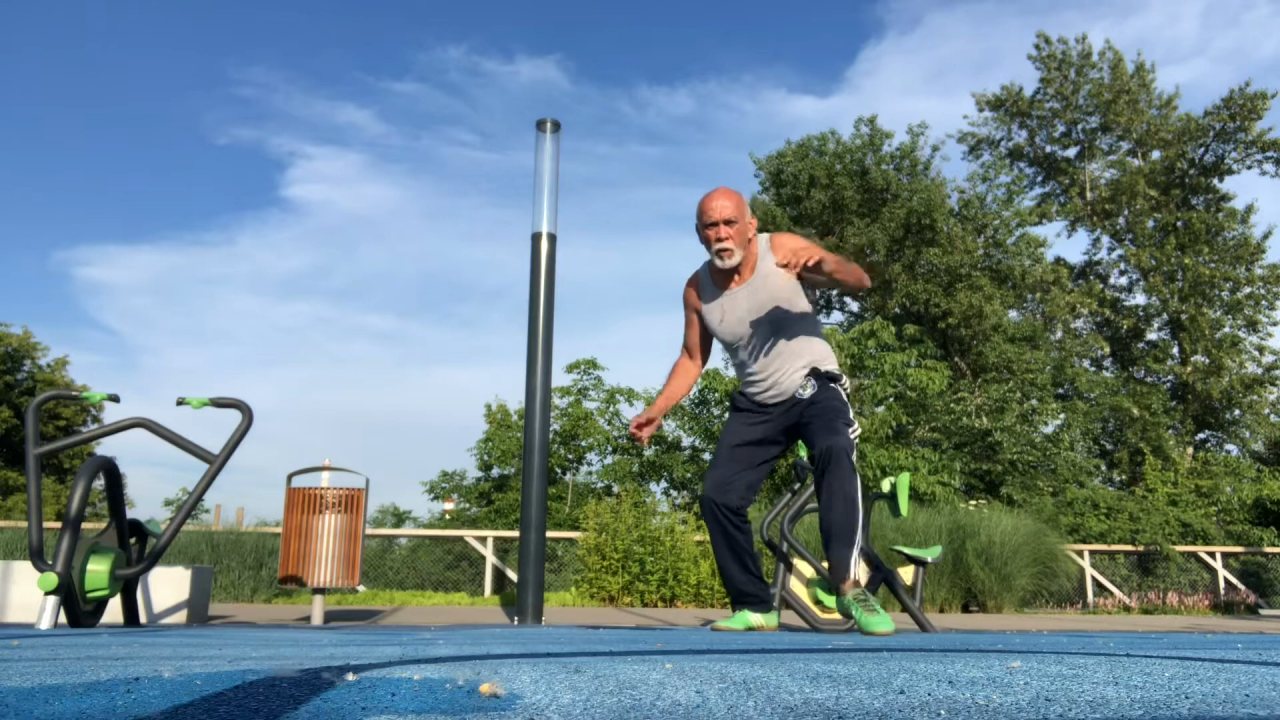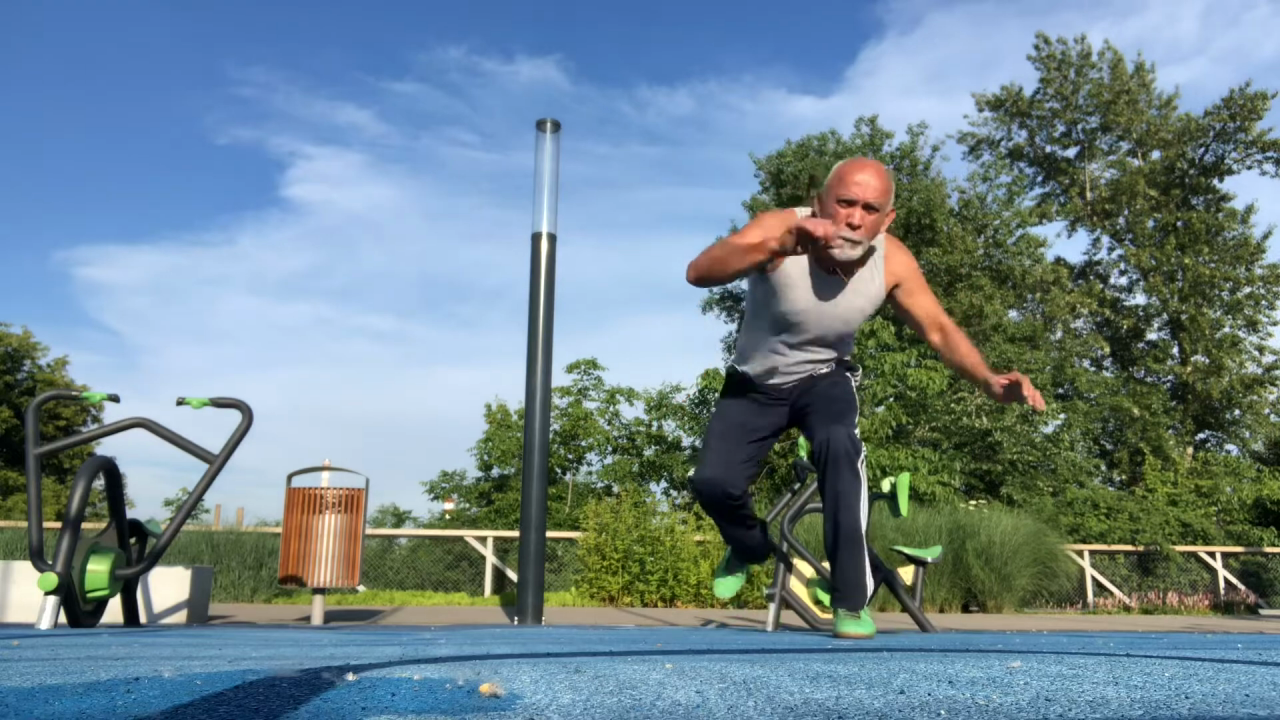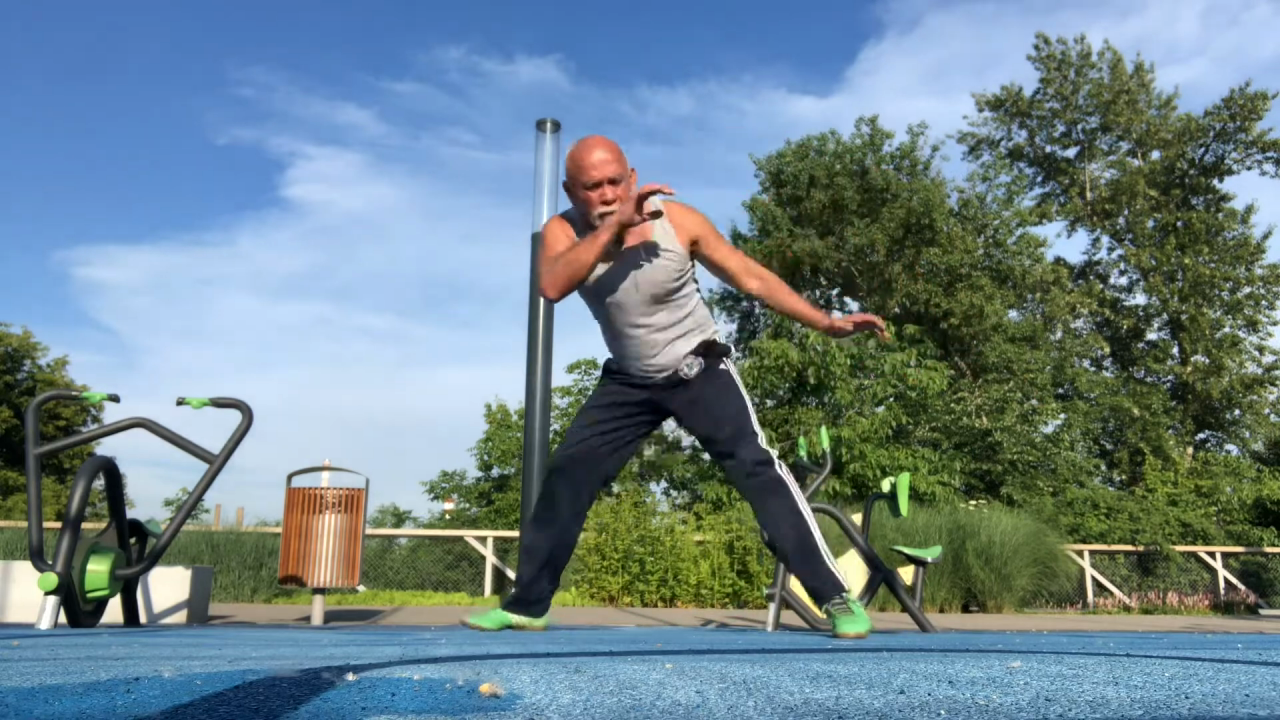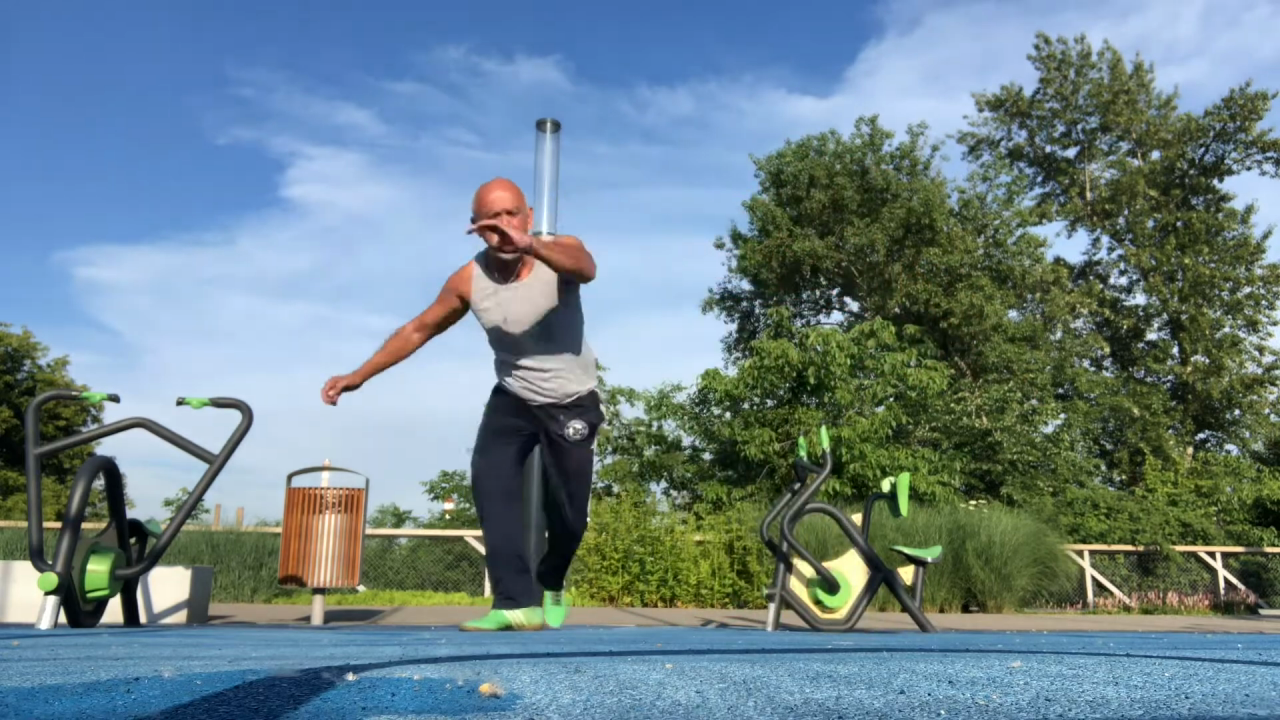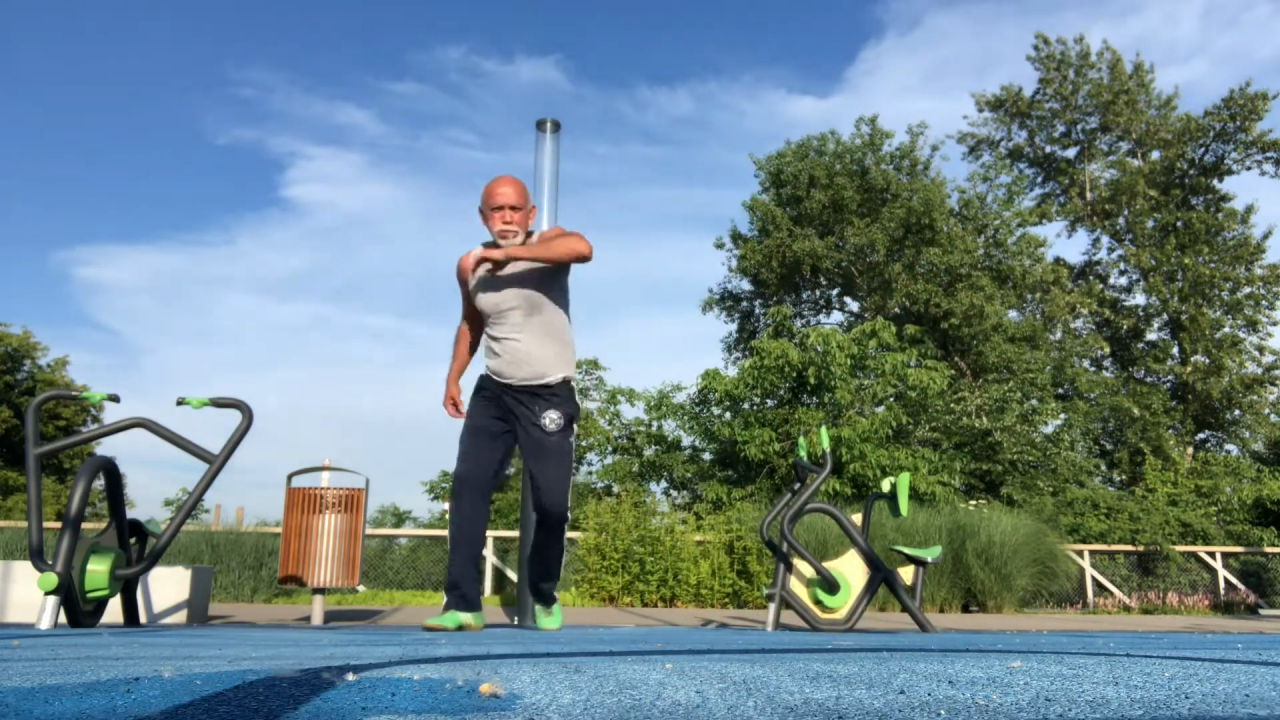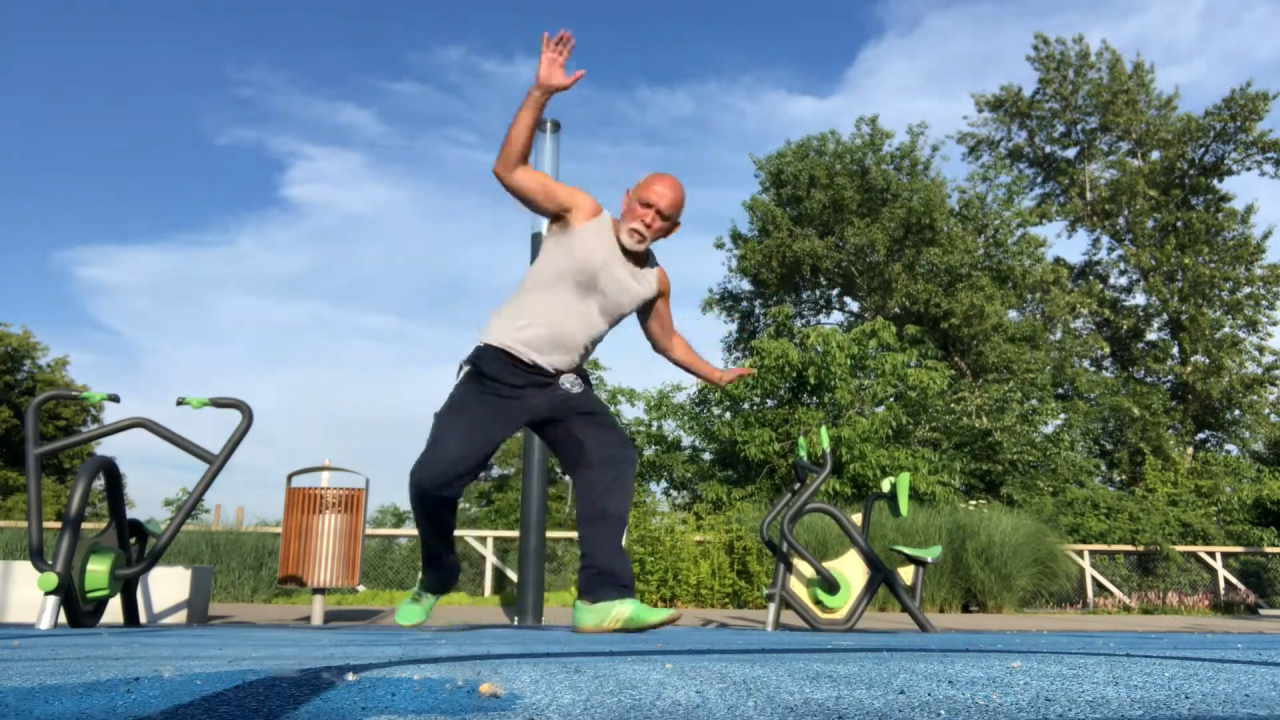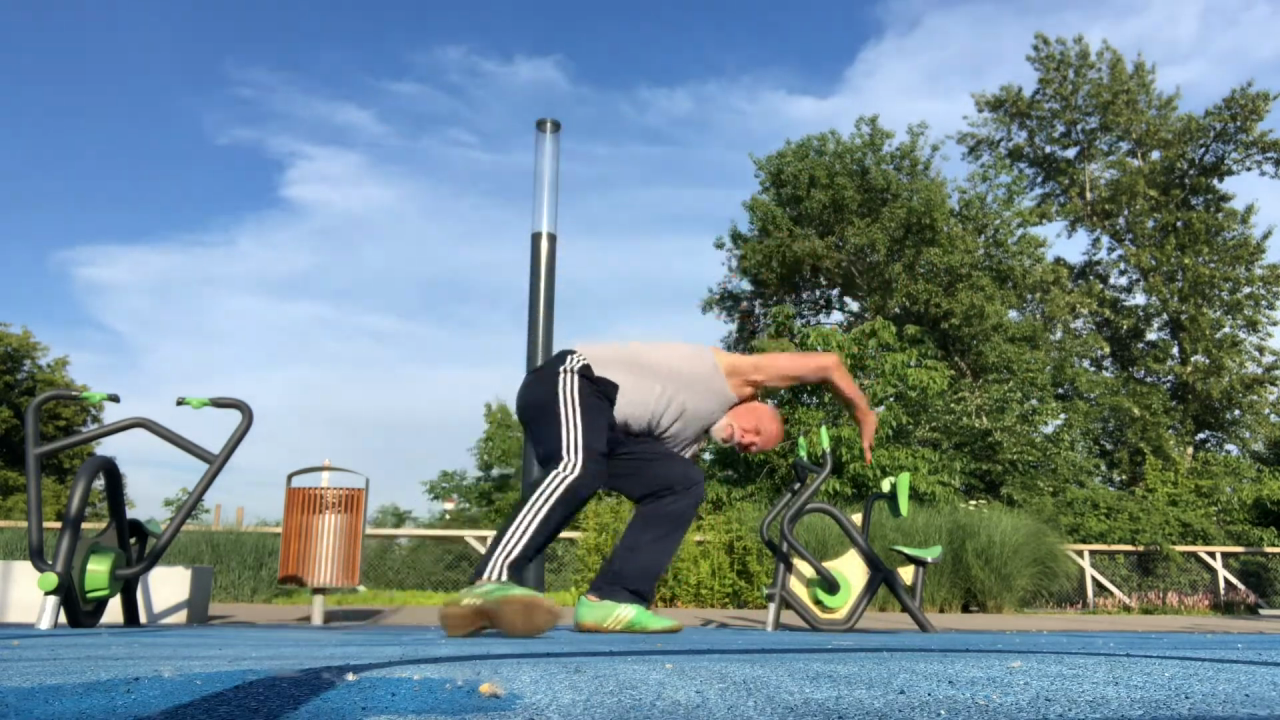
dt=0.7s
person 1, frame 1
left shoulder: (782, 248)
right shoulder: (697, 288)
left elbow: (859, 280)
right elbow: (692, 359)
left wrist: (822, 264)
right wrist: (657, 409)
left hip: (817, 390)
right hip: (758, 407)
left knee: (835, 454)
right knee: (717, 496)
left ankle: (849, 585)
right ankle: (755, 605)
person 1, frame 2
left shoulder: (893, 260)
right shoulder: (784, 227)
left elbow: (940, 330)
right elbow: (699, 272)
left wrist: (992, 381)
right wrist: (779, 247)
left hip: (823, 380)
right hip: (753, 387)
left knee: (838, 449)
right knee: (714, 483)
left ankle: (851, 603)
right ankle: (750, 543)
person 1, frame 3
left shoulder: (679, 219)
right shoulder: (564, 230)
left elbow: (751, 275)
right elbow: (552, 286)
left wrist: (830, 323)
right wrist: (613, 226)
left hip: (697, 366)
right hip: (629, 380)
left knee: (750, 461)
right knee: (567, 472)
left ankle: (832, 594)
right ankle: (527, 603)
person 1, frame 4
left shoulder: (559, 249)
right shoulder: (469, 277)
left elbow: (585, 269)
right elbow: (419, 330)
left wrist: (529, 245)
right wrist: (359, 376)
left hip: (573, 403)
right hip: (512, 400)
left knee: (568, 517)
right knee: (492, 478)
left ankle: (551, 585)
right ankle: (518, 602)
person 1, frame 5
left shoulder: (551, 243)
right shoulder: (470, 265)
left elbow: (583, 249)
left wrist: (508, 253)
right wrist: (454, 378)
left hip: (550, 394)
right hip: (494, 393)
left knee: (551, 502)
right knee: (469, 483)
left ankle: (543, 595)
right ankle: (463, 605)
person 1, frame 6
left shoulder: (654, 281)
right shoulder: (579, 212)
left elbow: (666, 340)
right elbow: (508, 169)
left wrist: (718, 374)
right wrist: (539, 93)
left hip: (561, 385)
right hip: (497, 371)
left knee: (609, 460)
right knee: (436, 476)
left ankle: (603, 599)
right ankle: (435, 582)
person 1, frame 7
left shoulder: (685, 448)
right shoulder: (738, 378)
right elbow: (826, 364)
right wrist: (863, 410)
right hip: (576, 380)
left knee: (681, 482)
right knee: (576, 470)
left ankle: (611, 599)
right ankle: (491, 587)
